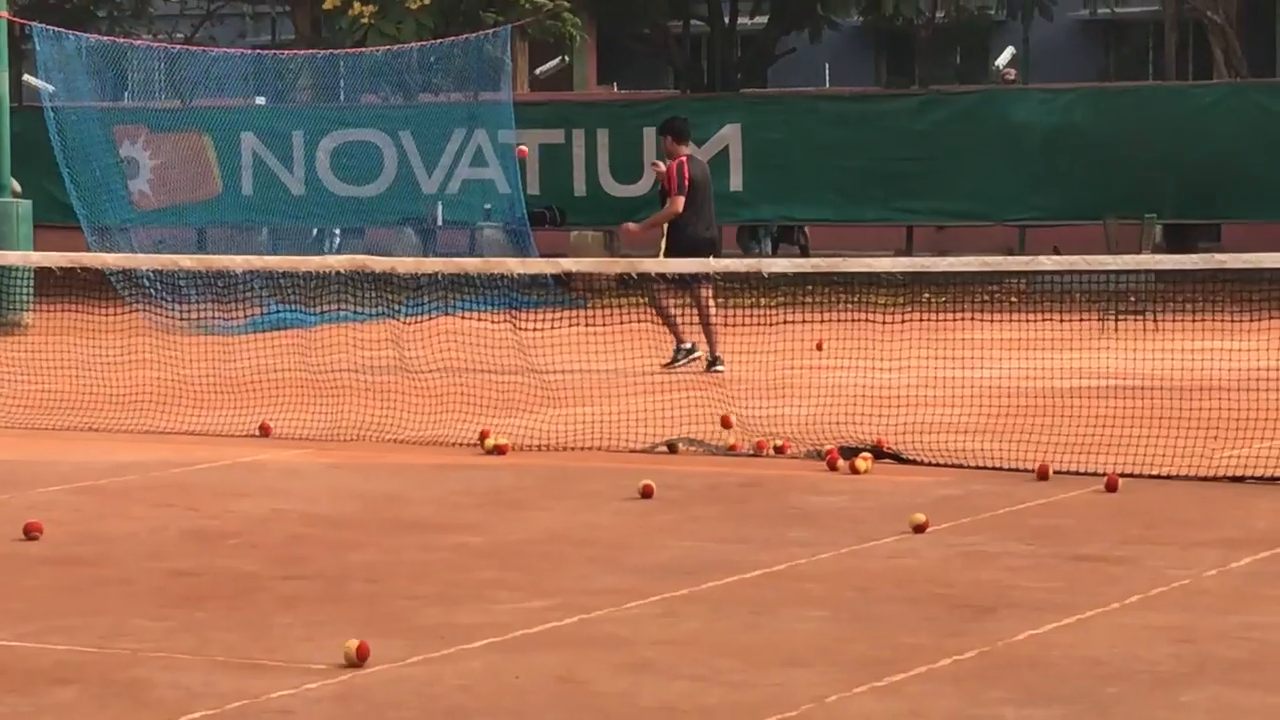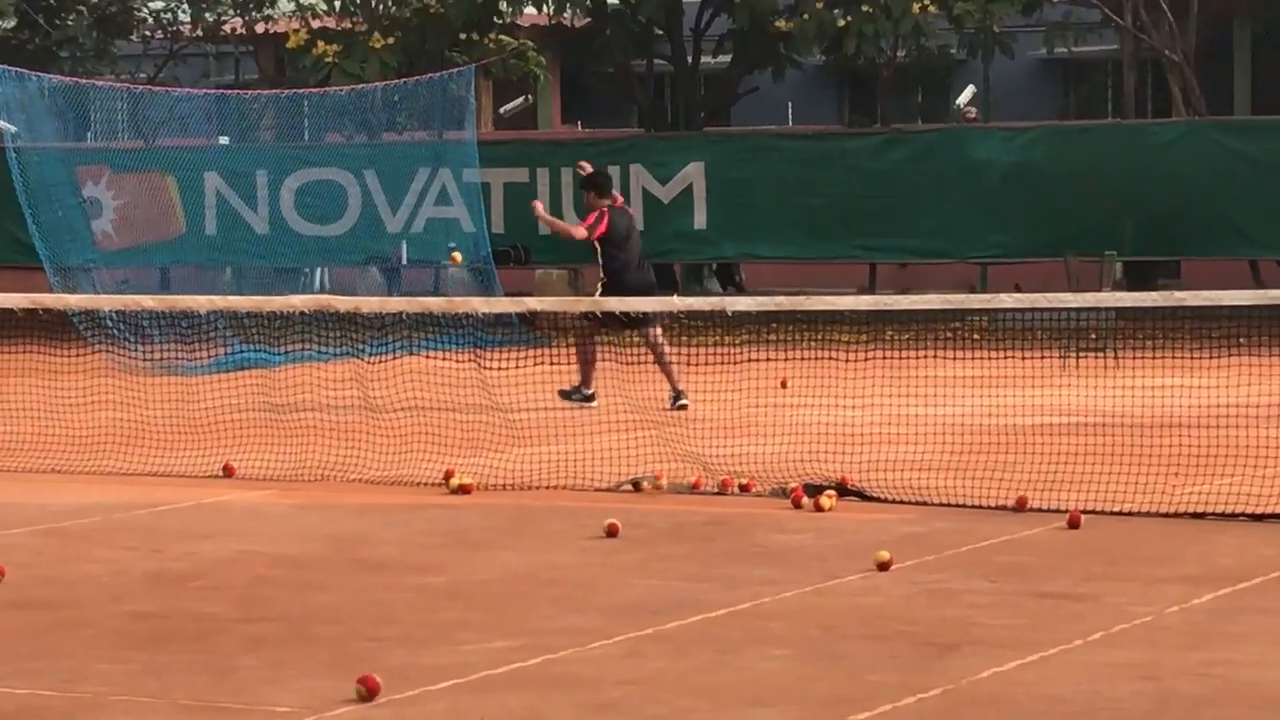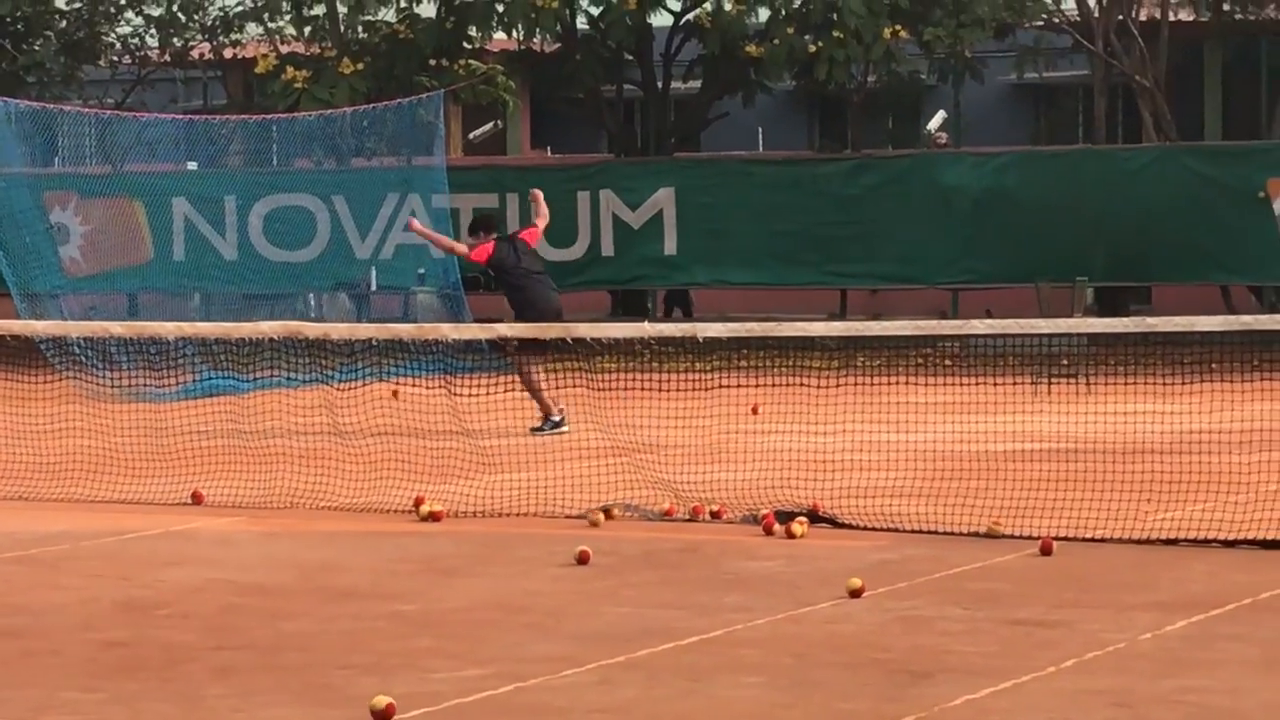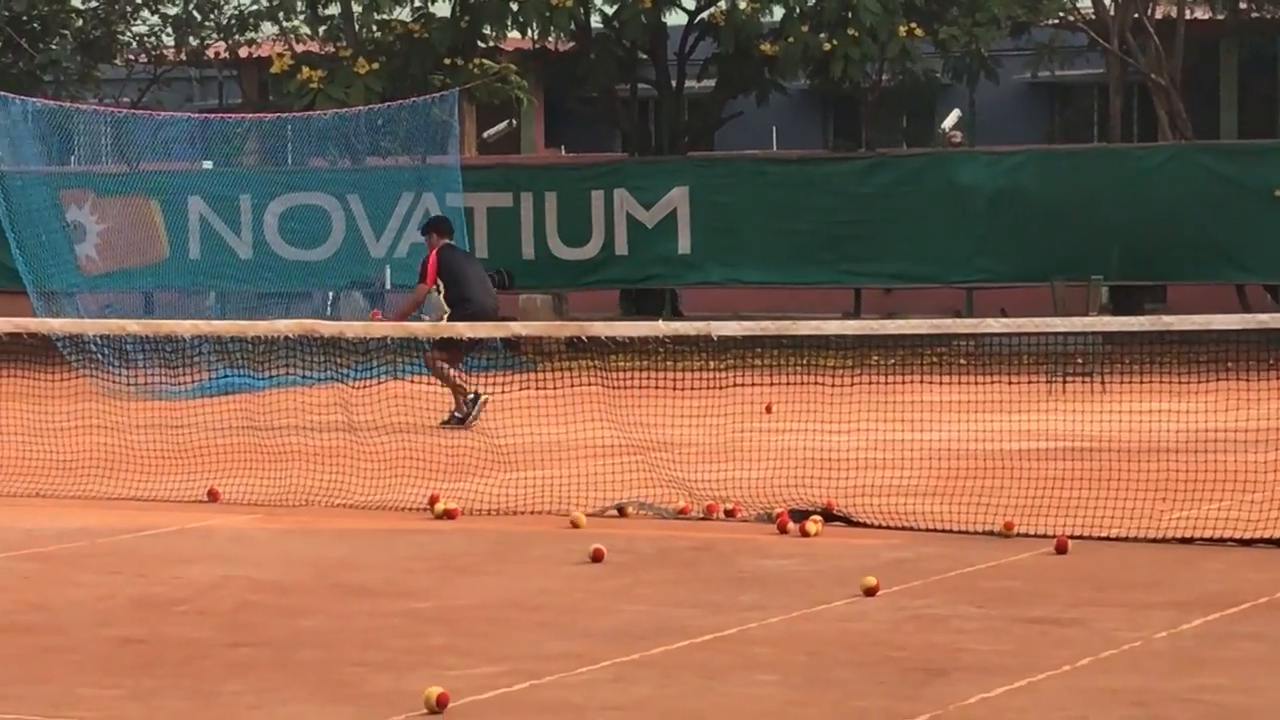
dt=0.3s
person 1, frame 1
left shoulder: (677, 166)
right shoulder: (700, 164)
left elbow: (676, 208)
left wrist: (640, 227)
left hip: (683, 243)
right hip: (706, 241)
left knee: (659, 294)
right knee: (704, 298)
left ankle: (685, 346)
right ankle: (714, 356)
person 1, frame 2
left shoulder: (602, 216)
right shoulder: (622, 211)
left elbow: (578, 234)
right elbow: (614, 195)
left wrist: (542, 215)
right wrist: (593, 175)
left hip: (618, 289)
right hip: (645, 285)
left knee: (585, 331)
right knee: (656, 341)
left ankle: (586, 391)
right ankle: (678, 393)
person 1, frame 3
left shoulder: (491, 249)
right shoulder: (522, 239)
left elbow: (457, 248)
right elbow: (543, 218)
left wrist: (419, 229)
right wrist: (539, 200)
left hip: (534, 312)
right hip: (553, 306)
left knee: (525, 366)
right knee: (526, 363)
left ankle: (554, 417)
right ankle: (549, 410)
person 1, frame 4
left shoulder: (435, 257)
right shoulder: (467, 257)
left elbow: (420, 296)
left wrist: (395, 319)
left hip: (467, 312)
right hip: (488, 312)
left knee: (435, 360)
right knee: (450, 359)
left ankle: (471, 396)
right ankle: (460, 413)
